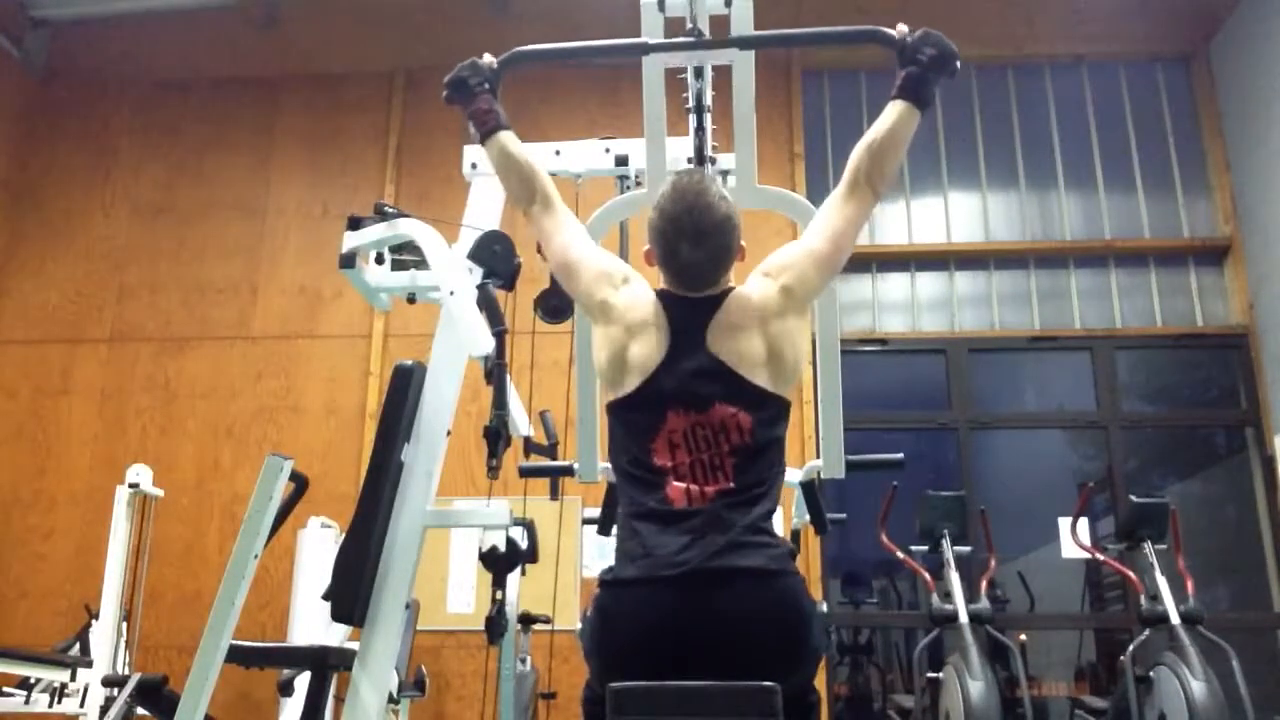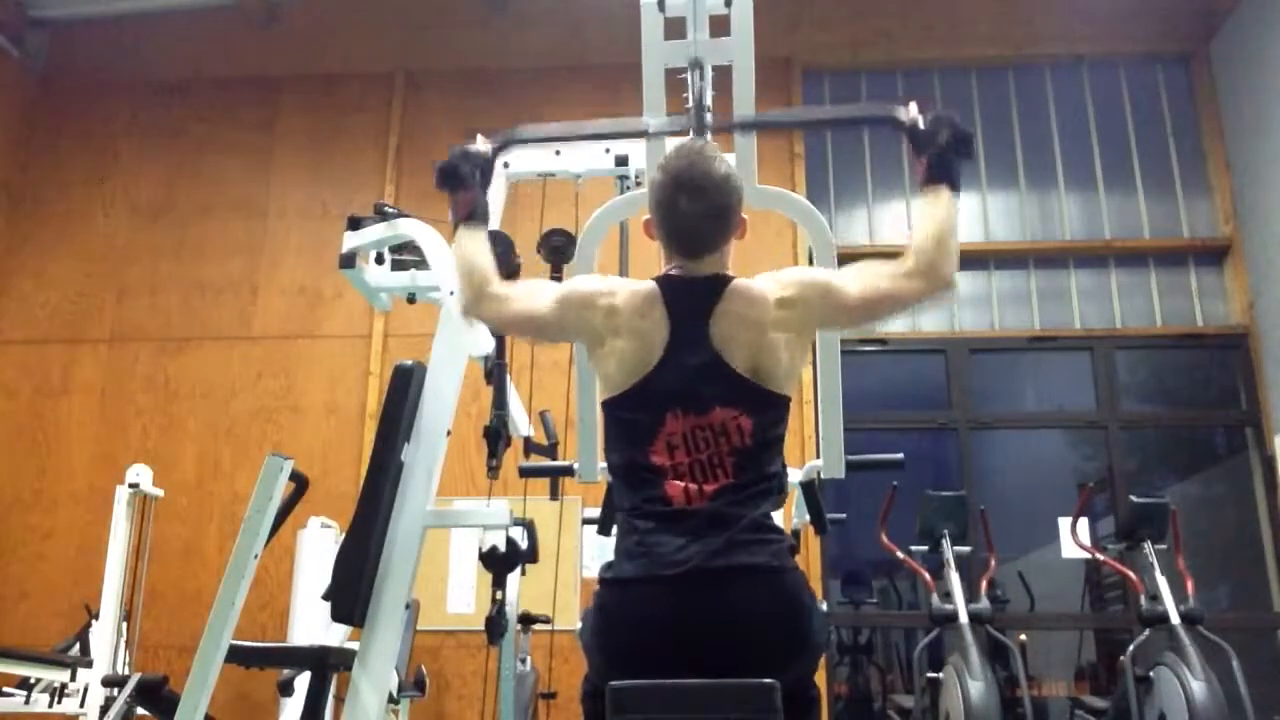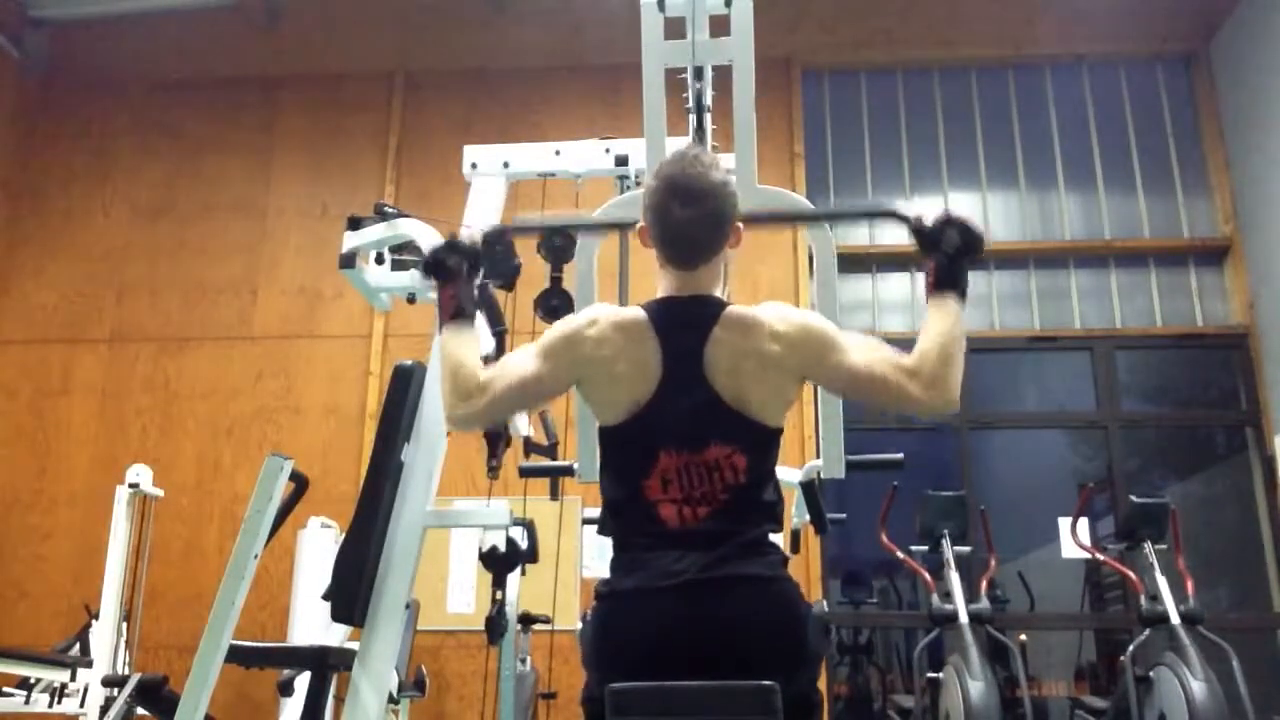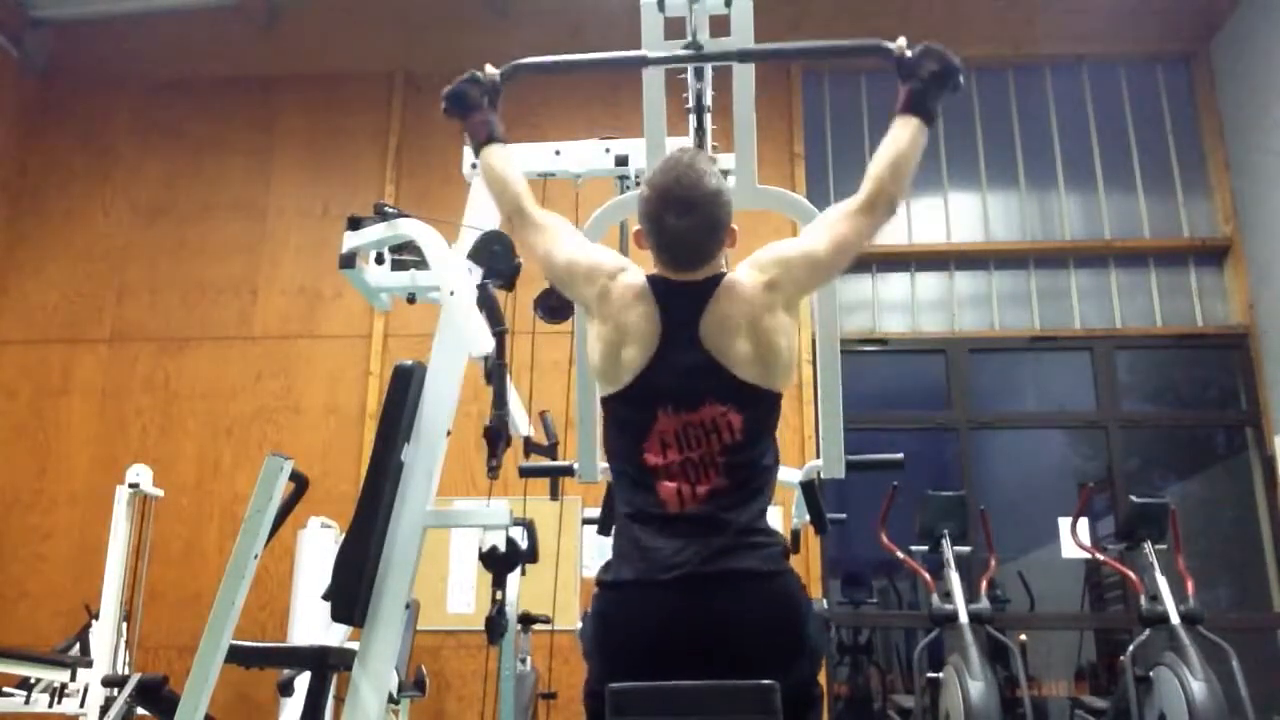
dt=0.7s
person 1, frame 1
left shoulder: (621, 312)
right shoulder: (772, 307)
left elbow: (540, 201)
right elbow: (861, 186)
left wrist: (485, 113)
right wrist: (913, 86)
left hip: (638, 607)
right hip: (761, 604)
person 1, frame 2
left shoulder: (608, 312)
right shoulder: (782, 308)
left elbow: (483, 298)
right elbow: (926, 273)
left wrist: (470, 202)
right wrist: (937, 170)
left hip: (638, 604)
right hip: (761, 599)
person 1, frame 3
left shoulder: (596, 339)
right shoulder: (780, 337)
left elbow: (466, 404)
right elbow: (933, 387)
left wrist: (457, 304)
right wrist: (944, 284)
left hip: (635, 618)
right hip: (758, 613)
person 1, frame 4
left shoulder: (611, 300)
right shoulder: (766, 296)
left elbow: (524, 214)
right elbow: (874, 202)
left wrist: (482, 125)
right wrist: (916, 102)
left hip: (636, 604)
right hip: (757, 601)
